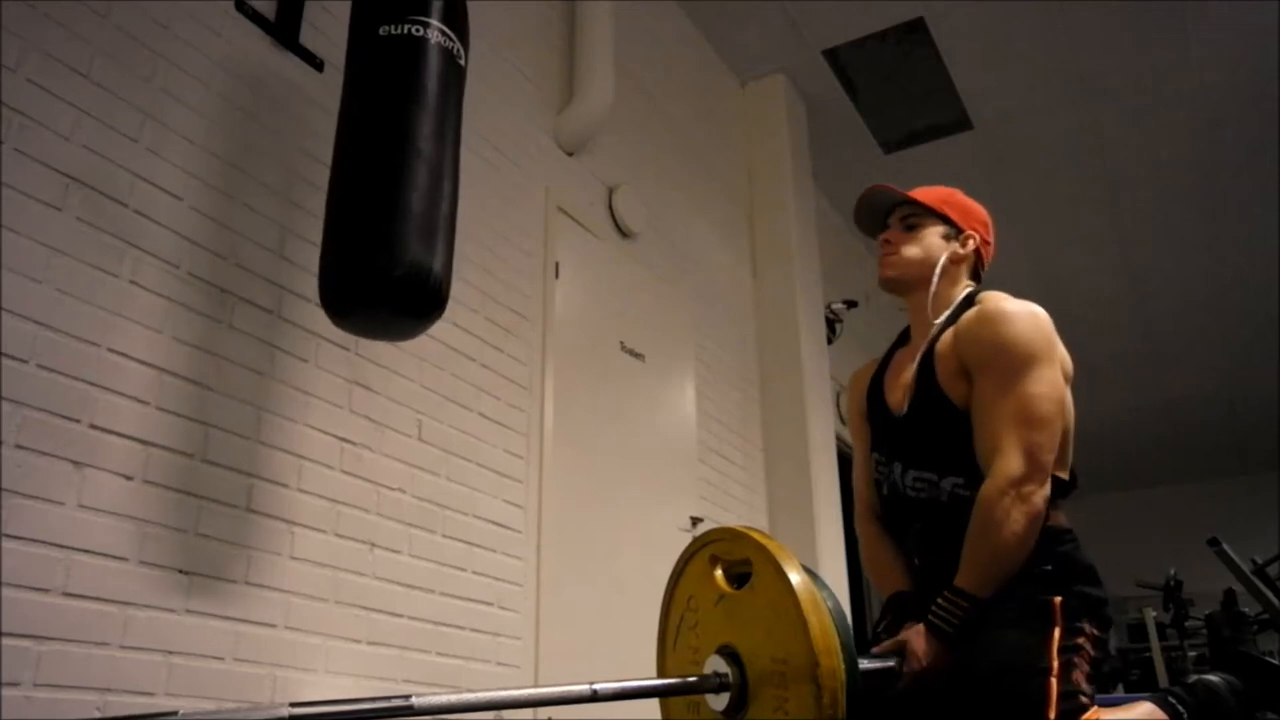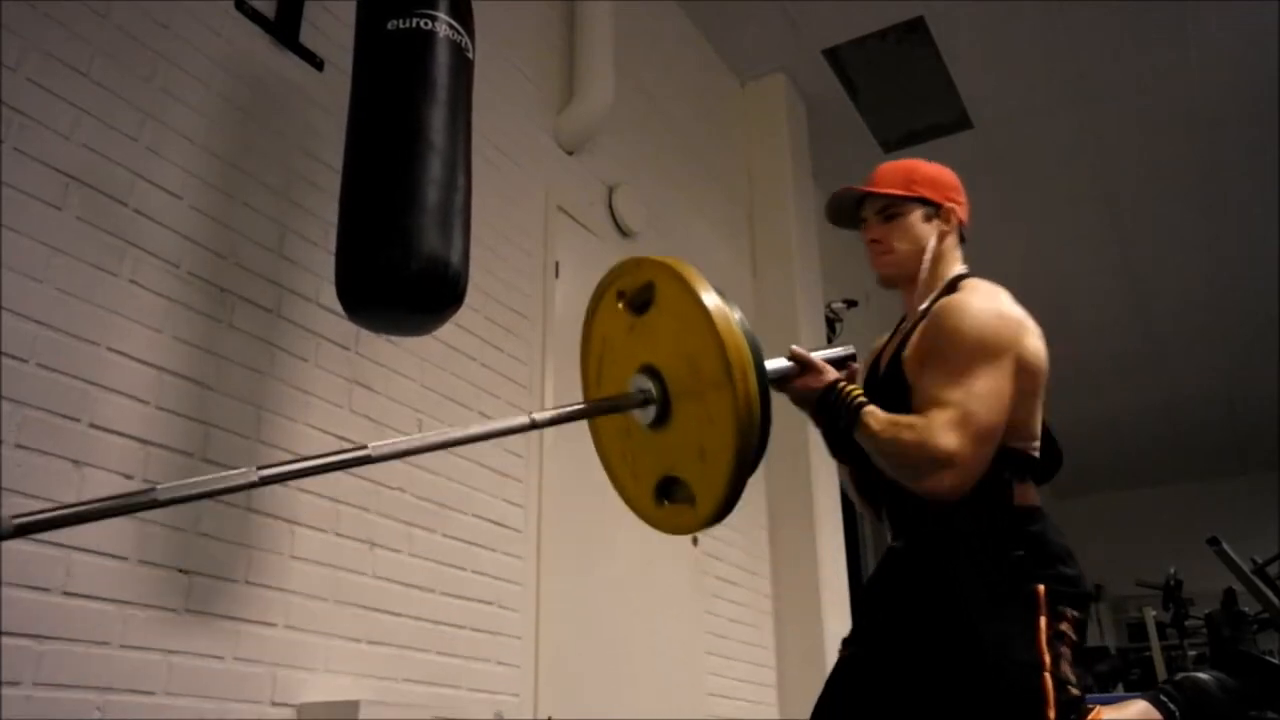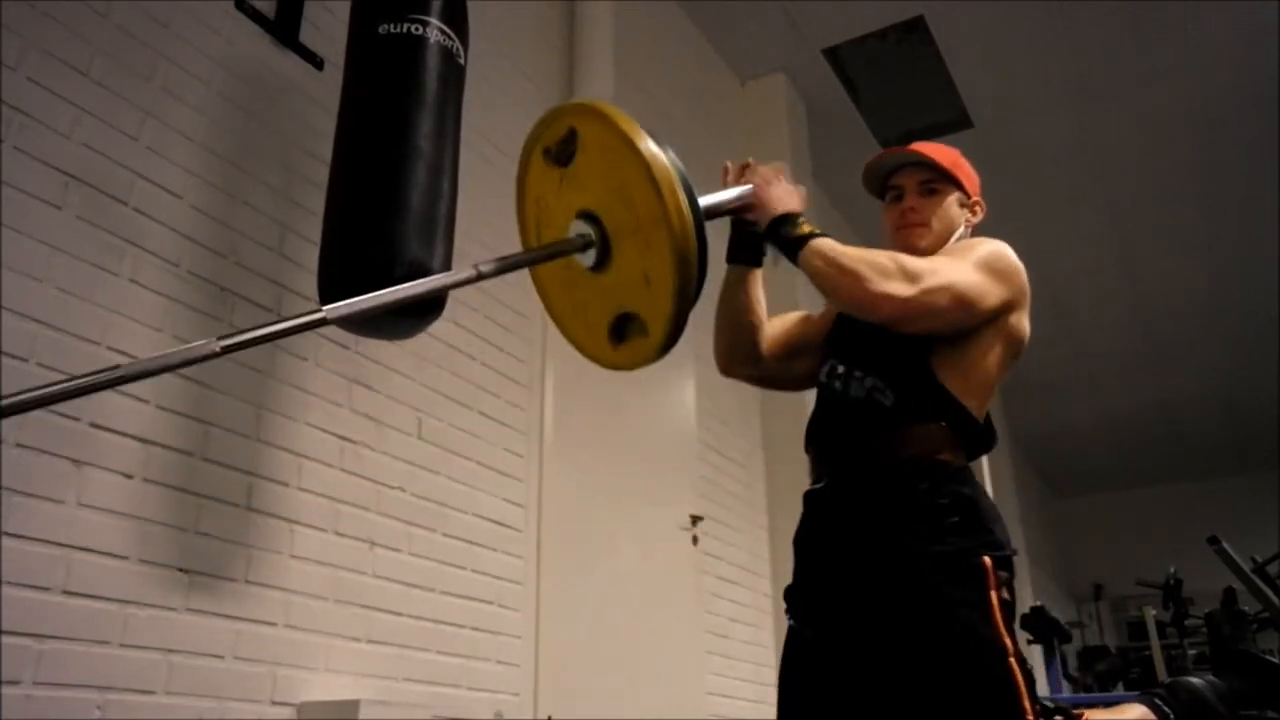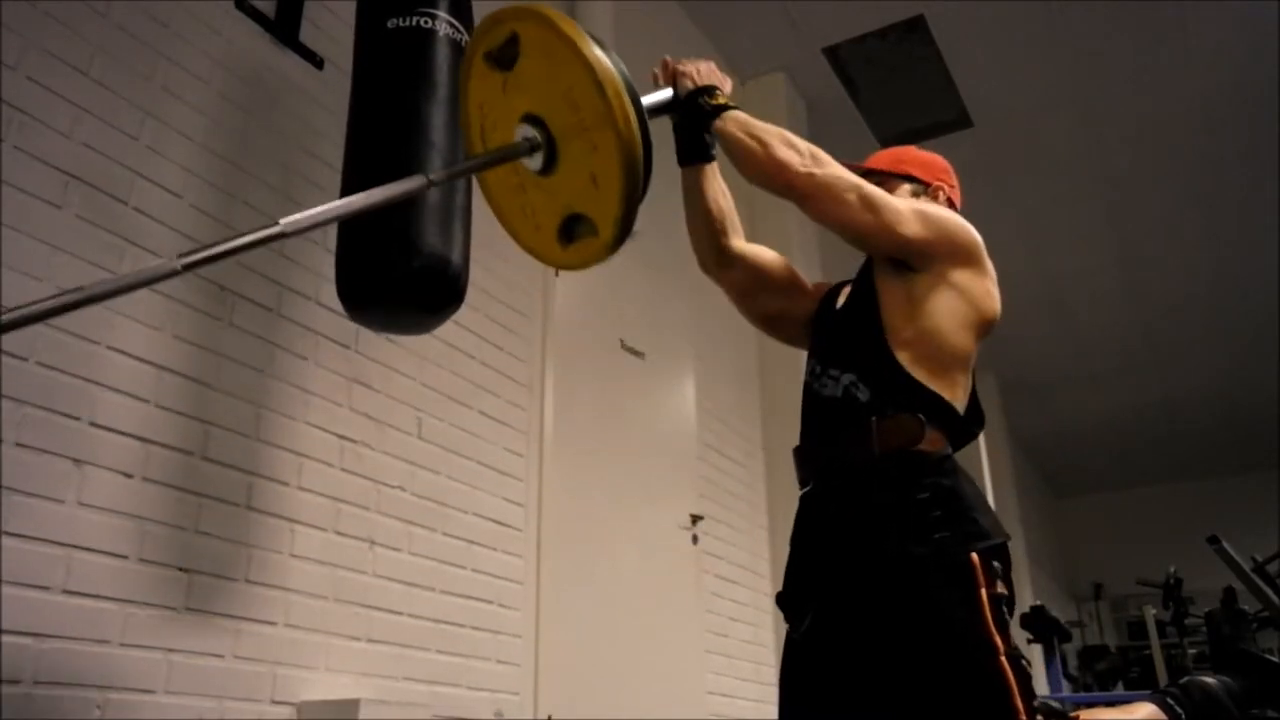
dt=1s
person 1, frame 1
left shoulder: (1002, 326)
right shoulder: (870, 384)
left elbow: (1020, 487)
right elbow: (871, 513)
left wrist: (947, 622)
right wrist: (906, 612)
left hip: (1029, 592)
right hip: (931, 601)
person 1, frame 2
left shoulder: (973, 314)
right shoulder: (894, 343)
left elbow: (942, 467)
right elbow: (878, 494)
left wrist: (843, 405)
right wrist: (836, 406)
left hip: (1007, 576)
right hip: (917, 578)
person 1, frame 3
left shoulder: (989, 266)
right shoulder: (854, 309)
left elbow: (897, 294)
right elbow: (742, 357)
left wrist: (795, 229)
right wrist: (748, 243)
left hip: (931, 530)
right hip: (832, 537)
person 1, frame 4
left shoulder: (947, 248)
right shoulder: (831, 307)
left elbow: (804, 172)
right elbow: (723, 255)
left wrist: (713, 108)
right wrist: (693, 142)
left hip: (923, 533)
right hip: (827, 541)
